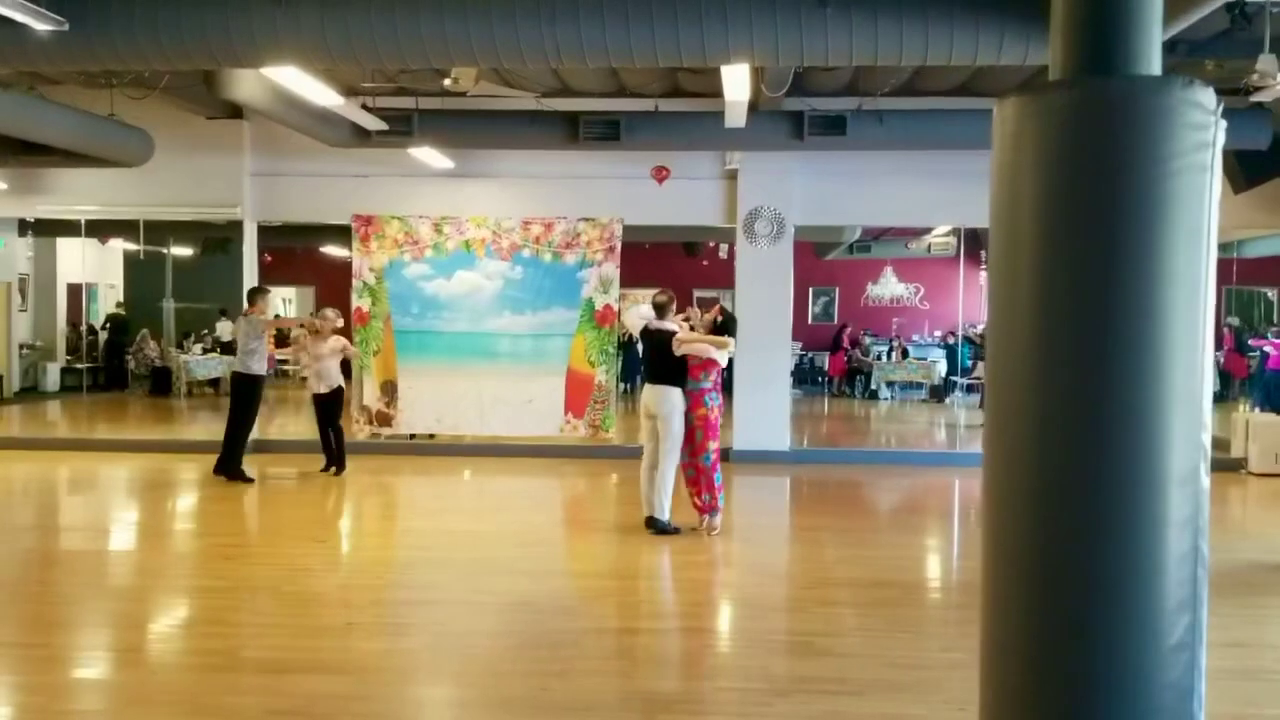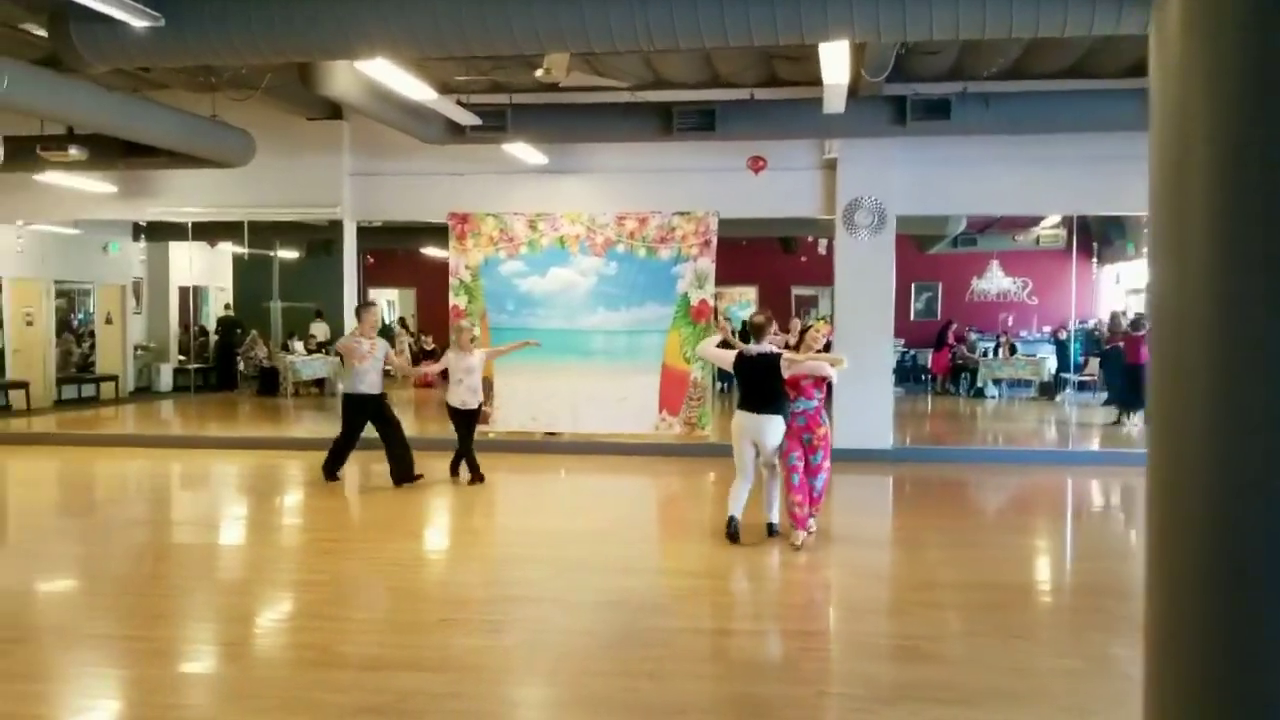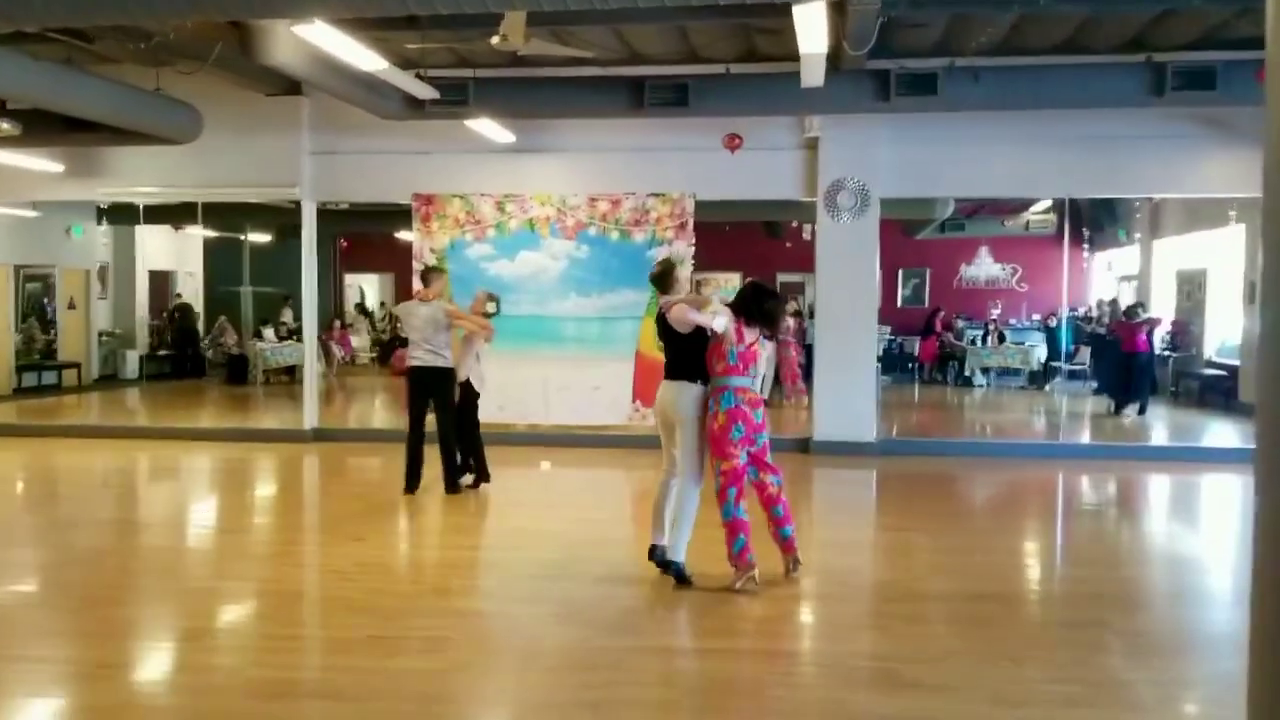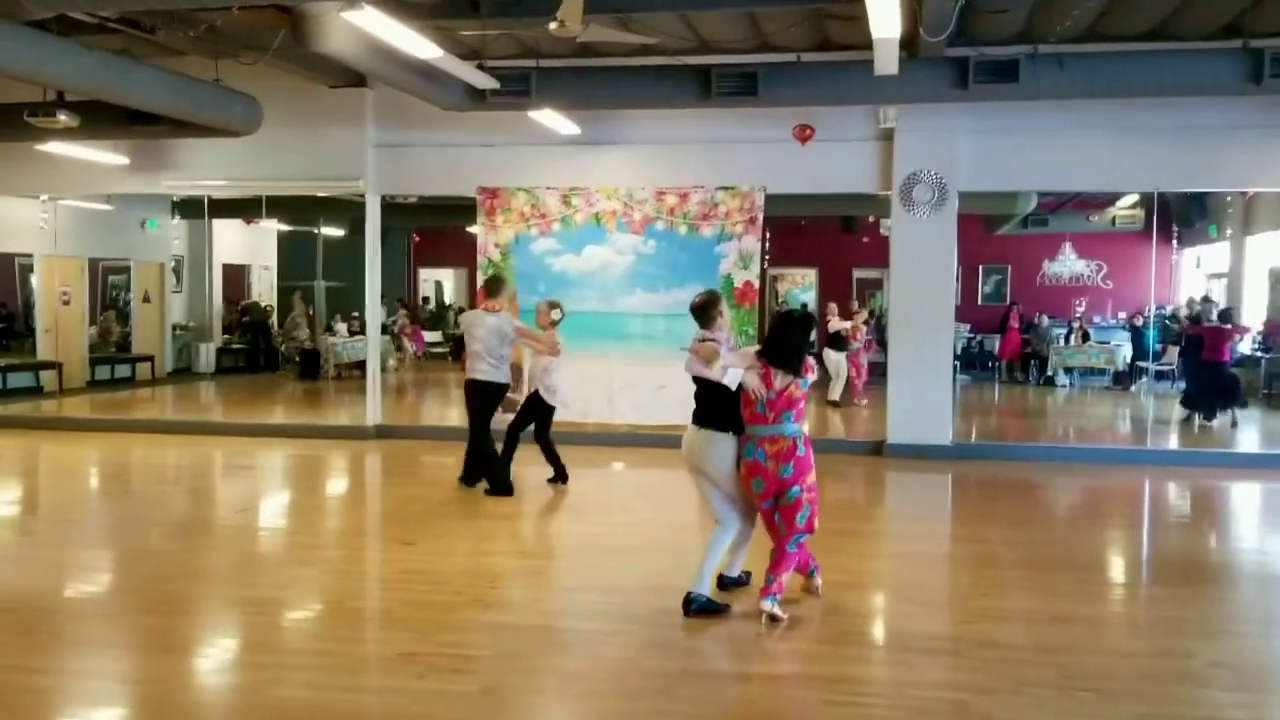
dt=1s
person 1, frame 1
left shoulder: (645, 330)
right shoulder: (677, 336)
left elbow: (628, 315)
left wrist: (648, 308)
left hip: (649, 393)
right hip: (671, 396)
left knee: (650, 456)
right knee: (668, 458)
left ankle: (650, 513)
right ankle: (660, 517)
person 1, frame 2
left shoulder: (737, 357)
right shoulder: (782, 359)
left elbow: (701, 349)
left wrist: (720, 335)
left hip: (743, 420)
right hip: (772, 423)
left knee: (743, 477)
right knee: (771, 469)
left ankle: (734, 515)
right ankle: (772, 522)
person 1, frame 3
left shoulder: (664, 315)
right shoulder: (681, 311)
right elbow: (697, 308)
right wrist: (716, 320)
left hip: (667, 392)
right hip: (689, 394)
left knee: (672, 470)
right knee: (691, 477)
left ankle: (660, 544)
right ankle: (676, 558)
person 1, frame 4
left shoulder: (708, 347)
right shoulder: (713, 349)
right elbow: (694, 363)
right wrist: (739, 369)
left hip: (695, 441)
right hip: (719, 443)
left knee: (728, 519)
right knee: (749, 506)
left ankle: (698, 593)
right ankle: (730, 573)
person 2, frame 1
left shoulder: (716, 349)
right shoulder: (695, 341)
left elbow: (729, 343)
left wrist: (692, 338)
left hip: (705, 406)
right hip: (687, 406)
left knee: (707, 460)
right knee: (689, 461)
left ankle: (715, 512)
right ankle: (703, 511)
person 2, frame 2
left shoulder: (822, 365)
right shoulder: (785, 358)
left elbow: (833, 368)
left wrist: (803, 359)
left hip: (816, 425)
right hip: (790, 425)
left knee: (816, 476)
right knee: (794, 472)
left ankle: (811, 515)
right ankle: (799, 527)
person 2, frame 3
left shoulder: (728, 322)
right shoulder: (756, 334)
left hip: (727, 407)
right hip: (753, 407)
left knee: (731, 486)
right knee: (768, 479)
left ankle: (745, 565)
right ankle: (790, 550)
person 2, frame 4
left shoulder: (753, 365)
right shoulder: (806, 370)
left hip: (755, 456)
right hip: (794, 454)
left knee: (778, 527)
right knee: (794, 528)
left ankle: (811, 571)
right ankle: (770, 596)
person 3, frame 1
left shoulder: (243, 320)
right shoulder: (256, 321)
right elbow: (276, 323)
right wrist: (301, 320)
left hip: (242, 375)
right hip: (251, 377)
left knee: (237, 422)
right knee: (245, 423)
left ankle: (226, 465)
right ankle: (232, 467)
person 3, frame 2
left shoulder: (381, 342)
right shoulder: (349, 340)
left elbow: (396, 364)
right elbow: (340, 347)
left wrist: (416, 371)
right wrist: (349, 351)
left hip: (376, 396)
right hip: (355, 397)
left knee: (394, 431)
right knee: (348, 436)
left ankle: (403, 473)
right ankle: (330, 468)
person 3, frame 3
left shoulder: (405, 309)
right shoulder: (443, 309)
right elbow: (481, 324)
right wrist: (485, 328)
left hip: (416, 371)
right hip: (442, 372)
left knee: (415, 426)
right knee: (447, 425)
left ankle: (412, 480)
right ankle: (451, 481)
person 3, frame 4
left shoulder: (467, 319)
right shoulder: (509, 322)
right elbow: (534, 338)
right wrist: (551, 348)
left hip: (477, 382)
right hip: (500, 383)
left knee: (480, 432)
right knee: (480, 427)
left ankle: (501, 484)
right ankle: (471, 473)
person 4, frame 1
left shoulder: (338, 341)
right shoulder: (311, 340)
left elbow: (354, 351)
left wrist: (348, 351)
left hip: (335, 387)
right hip: (317, 389)
left knee: (335, 423)
right knee: (322, 425)
left ankle: (340, 460)
right ankle: (331, 459)
person 4, frame 2
left shoulder: (480, 354)
right shoulder: (450, 355)
left elbow: (504, 350)
right elbow: (436, 367)
left wrist: (526, 343)
right wrist: (419, 371)
left hip: (474, 404)
right hip: (455, 404)
left knee: (467, 439)
right knee: (464, 439)
left ankle: (454, 466)
right ankle: (476, 473)
person 4, frame 3
left shoulder: (481, 327)
right shoulder: (475, 327)
left hip: (470, 380)
right hip: (466, 380)
left knee: (470, 426)
right knee: (462, 424)
left ankle: (481, 472)
right ankle: (466, 464)
person 4, frame 4
left shoulder: (552, 338)
right shoulder: (545, 338)
left elbow: (541, 348)
left hip: (543, 393)
right hip: (540, 392)
right knee: (541, 435)
